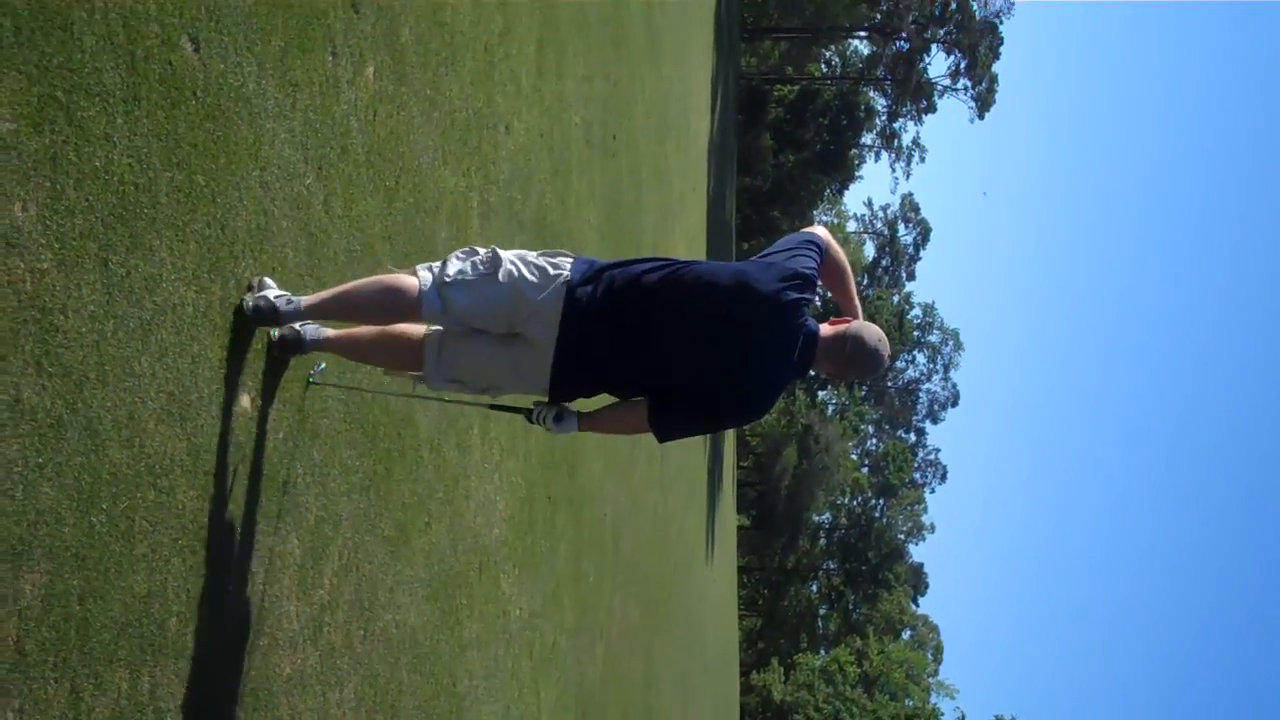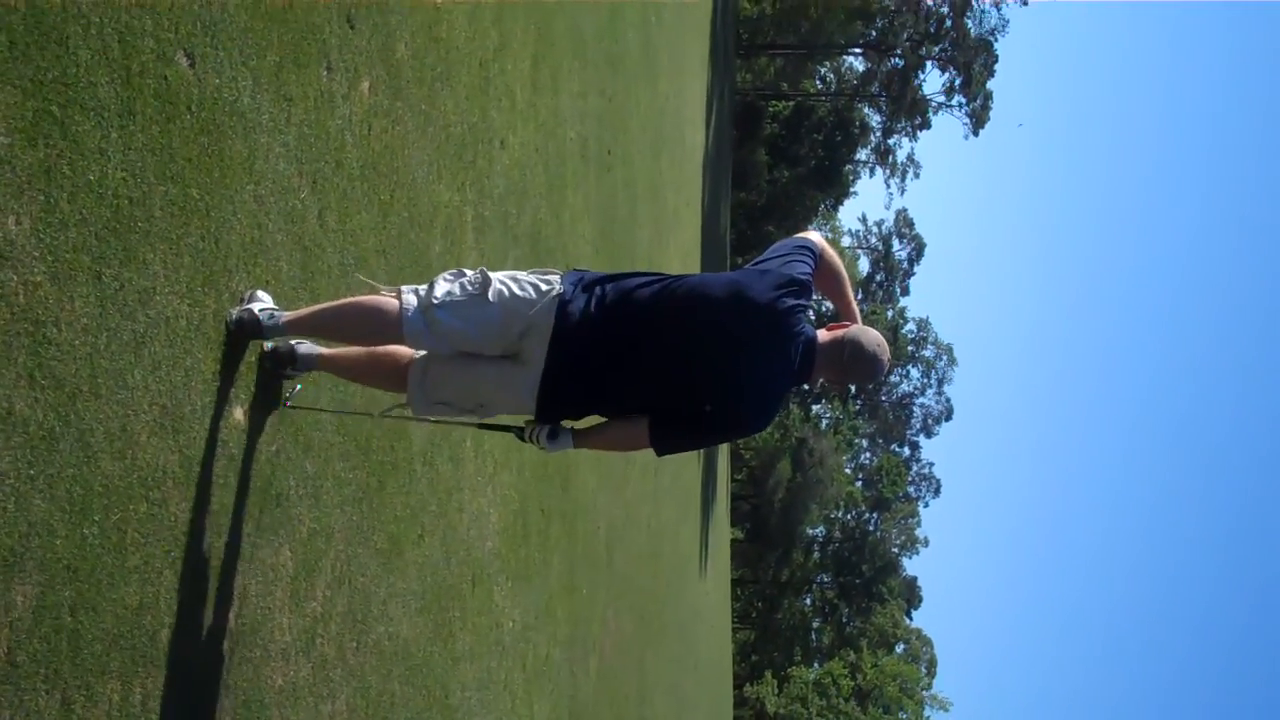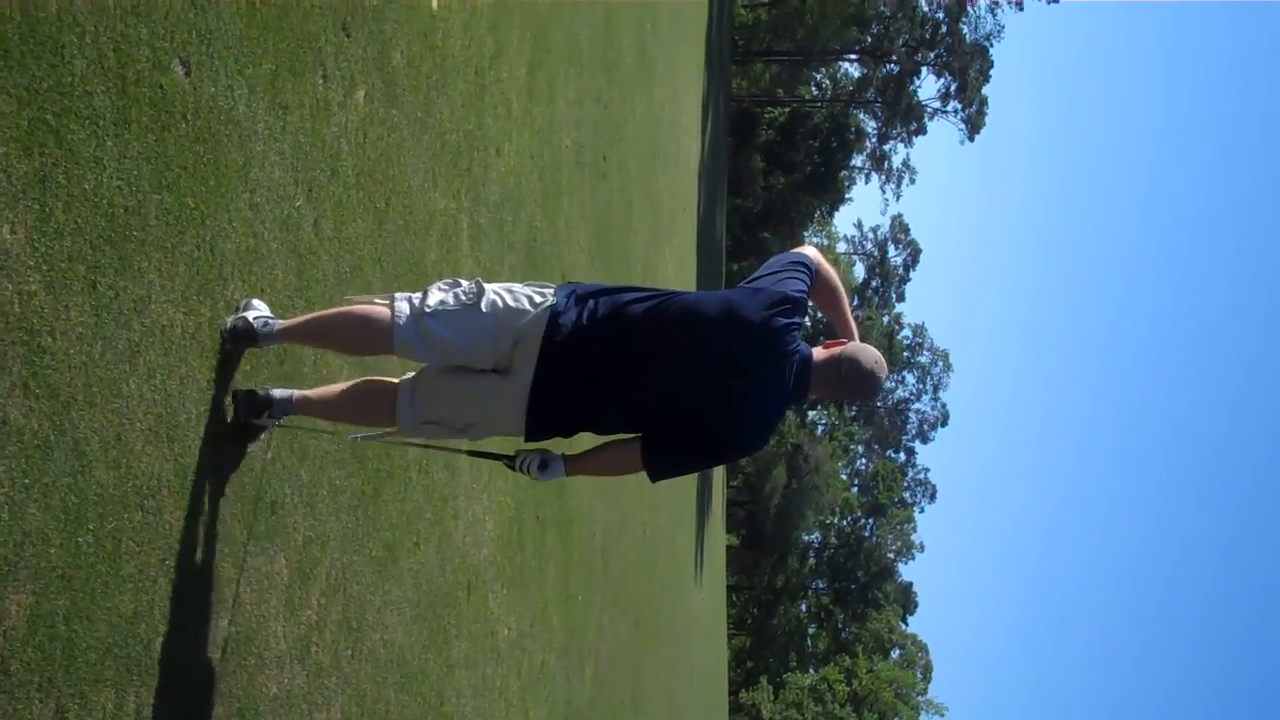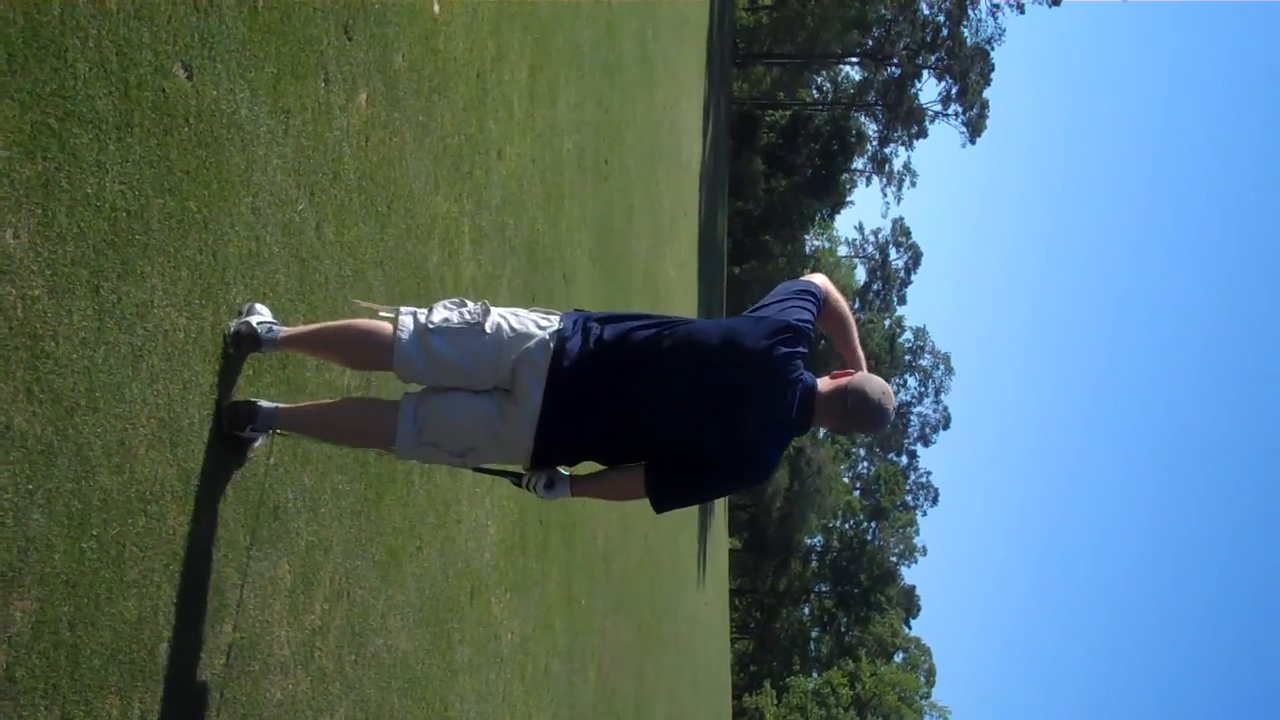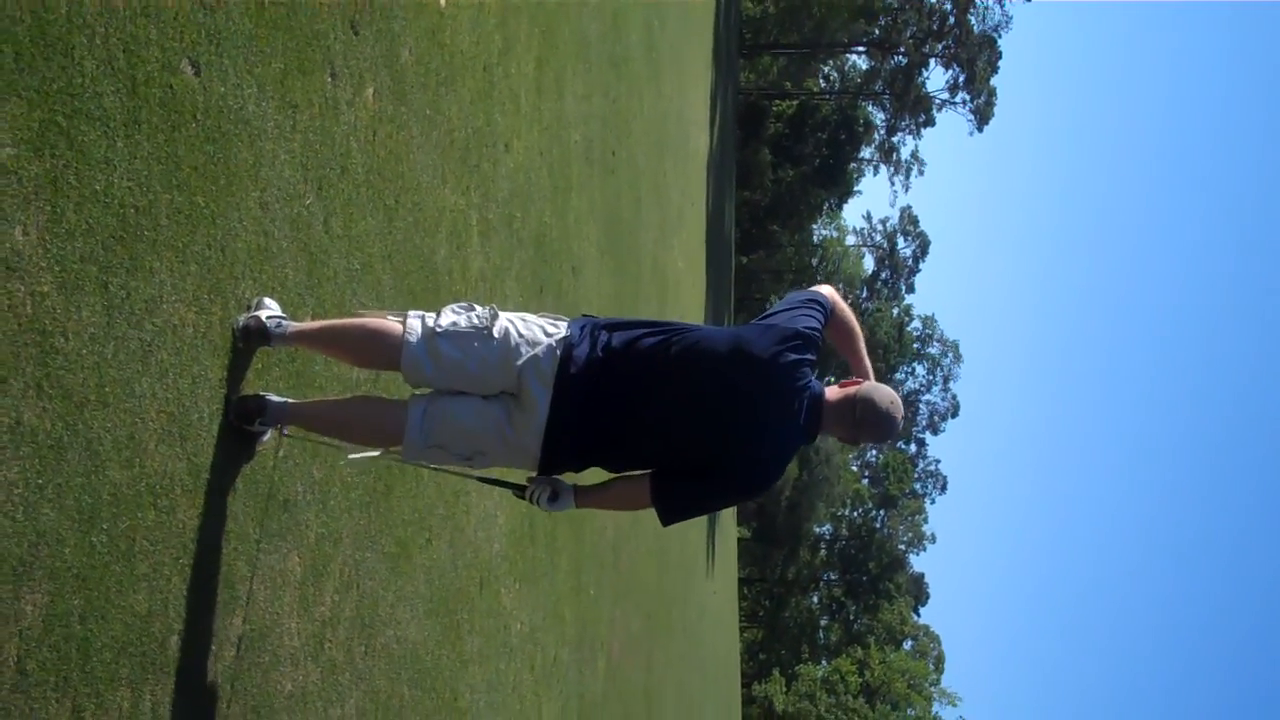
dt=0.3s
person 1, frame 1
left shoulder: (789, 277)
right shoulder: (752, 396)
left elbow: (819, 234)
right elbow: (653, 415)
left wrist: (856, 313)
right wrist: (578, 422)
left hip: (571, 287)
right hip: (566, 367)
left knee: (428, 289)
right knee: (433, 353)
left ankle: (295, 306)
right ankle: (320, 337)
person 1, frame 2
left shoulder: (784, 286)
right shoulder: (755, 407)
left elbow: (814, 241)
right elbow: (650, 430)
left wrist: (853, 322)
right wrist: (571, 439)
left hip: (563, 303)
right hip: (558, 389)
left knee: (411, 313)
right knee: (421, 378)
left ankle: (277, 320)
right ankle: (309, 359)
person 1, frame 3
left shoulder: (778, 304)
right shoulder: (748, 427)
left elbow: (810, 255)
right elbow: (645, 453)
left wrist: (851, 338)
right wrist: (565, 466)
left hip: (555, 315)
right hip: (546, 404)
left knee: (405, 321)
right knee: (409, 404)
left ankle: (270, 327)
right ankle: (289, 402)
person 1, frame 4
left shoulder: (782, 331)
right shoulder: (754, 459)
left elbow: (820, 284)
right elbow: (649, 480)
left wrist: (859, 370)
right wrist: (570, 486)
left hip: (557, 343)
right hip: (549, 432)
left knee: (405, 339)
right knee: (405, 425)
left ankle: (275, 333)
right ankle: (274, 416)
person 1, frame 5
left shoulder: (792, 337)
right shoulder: (760, 466)
left elbow: (827, 293)
right elbow: (658, 490)
left wrist: (867, 377)
right wrist: (574, 496)
left hip: (565, 347)
right hip: (556, 436)
left knee: (415, 342)
right knee: (413, 425)
left ankle: (282, 327)
right ankle: (284, 411)
